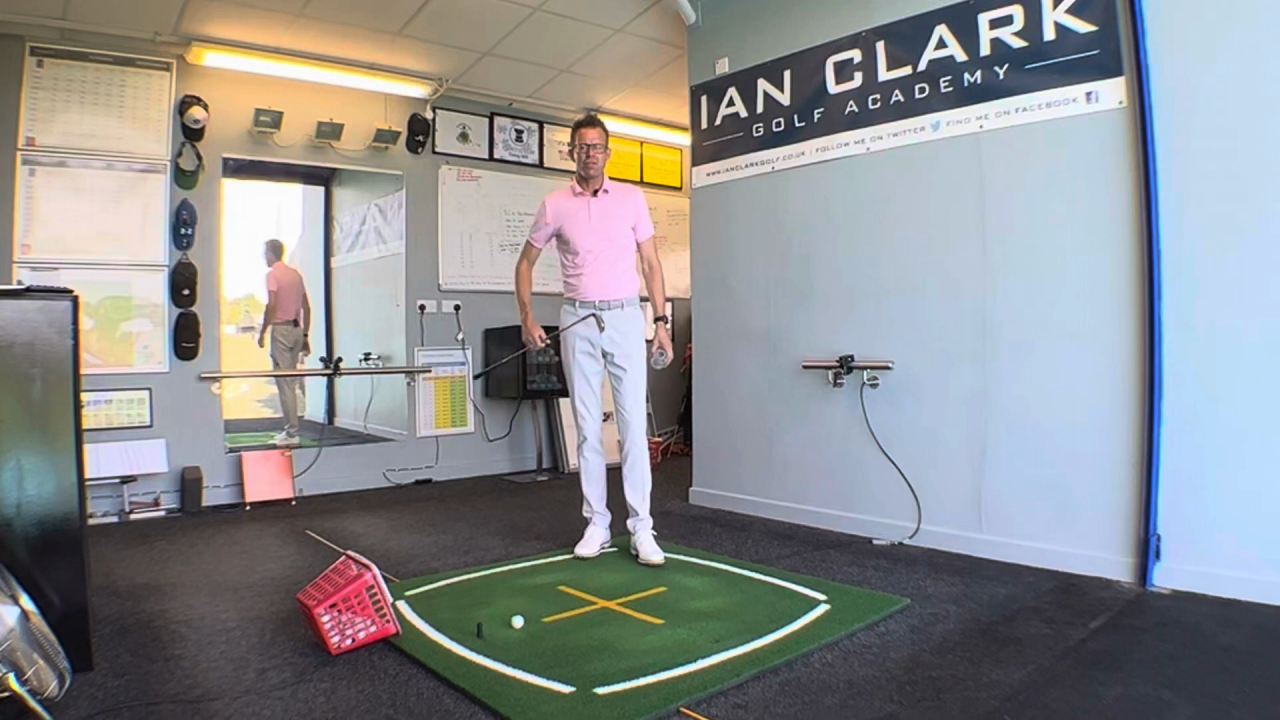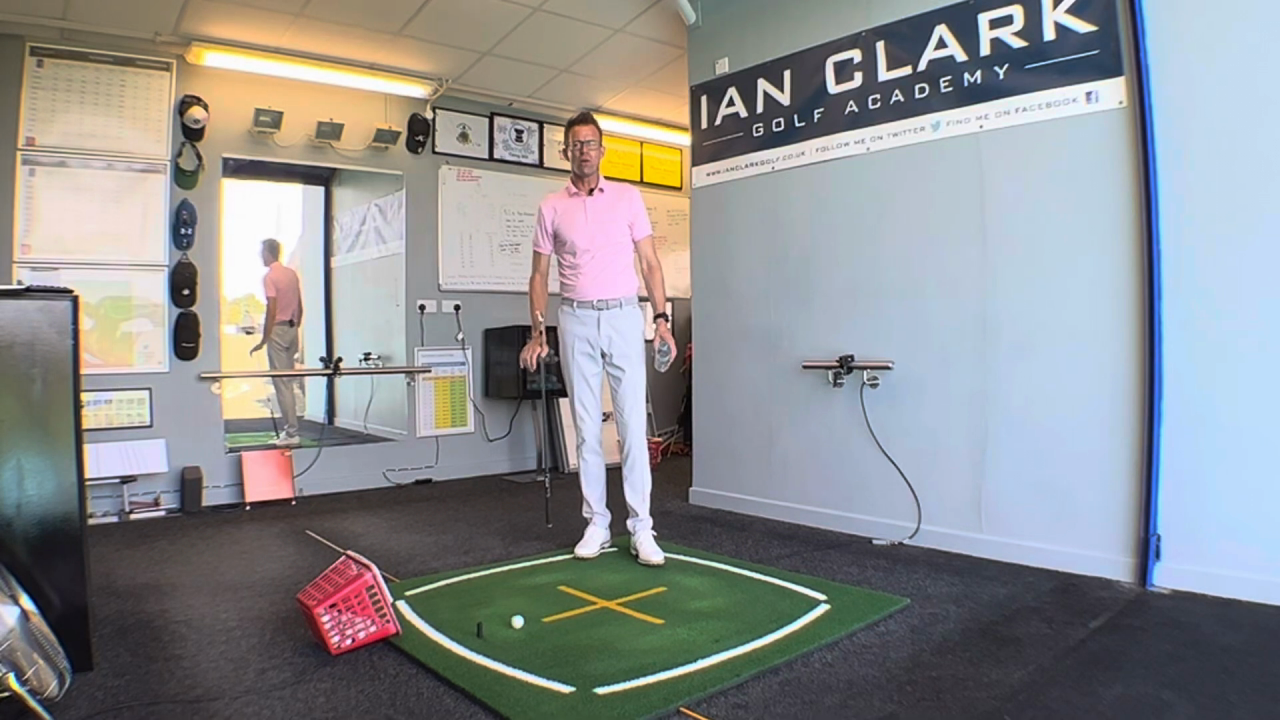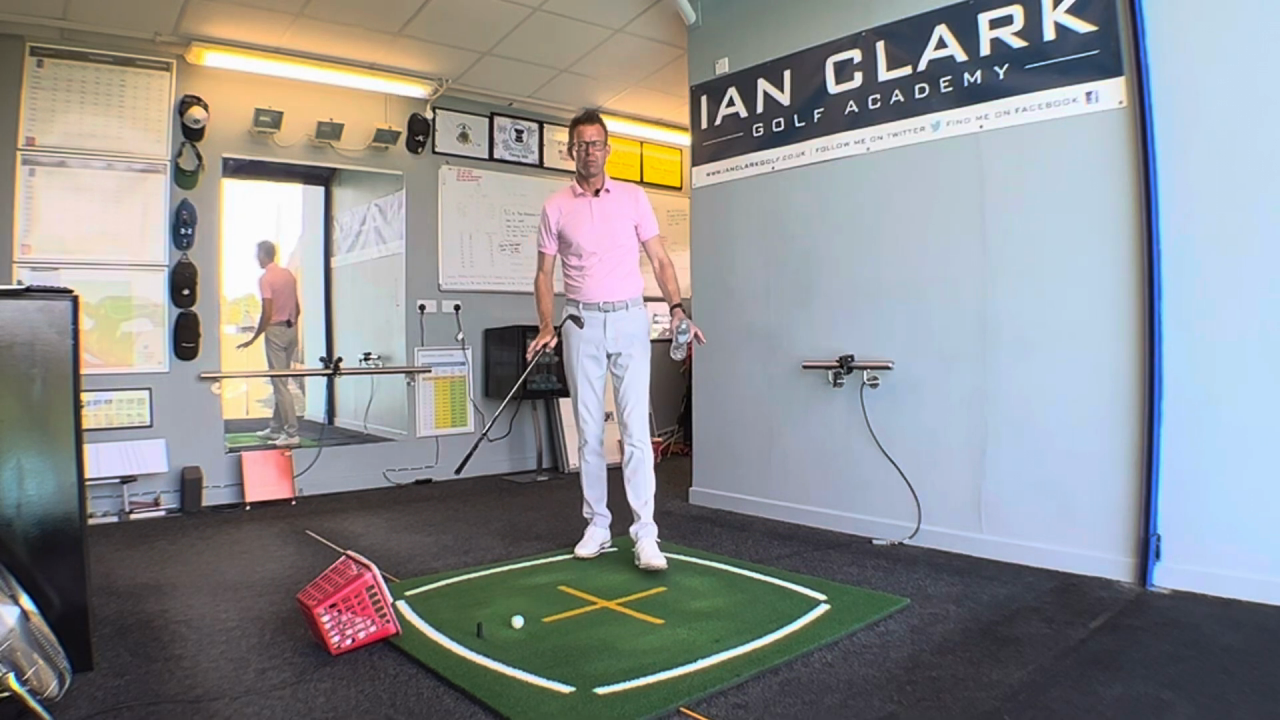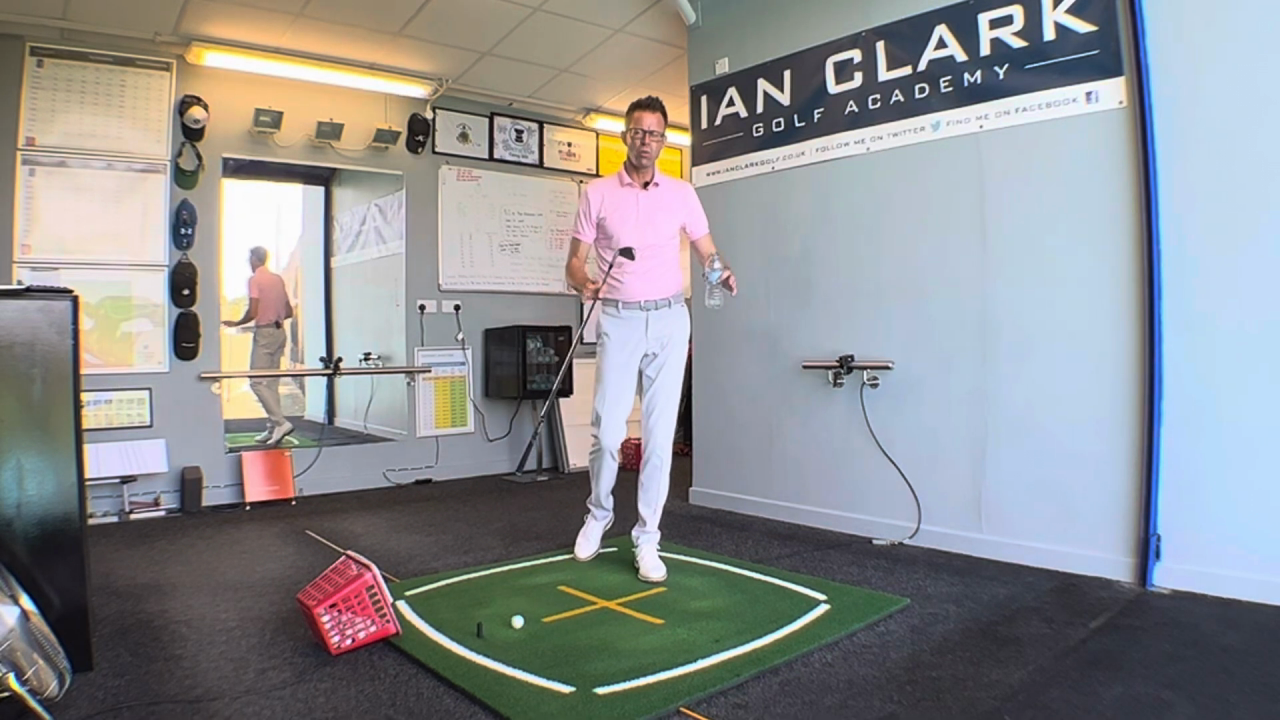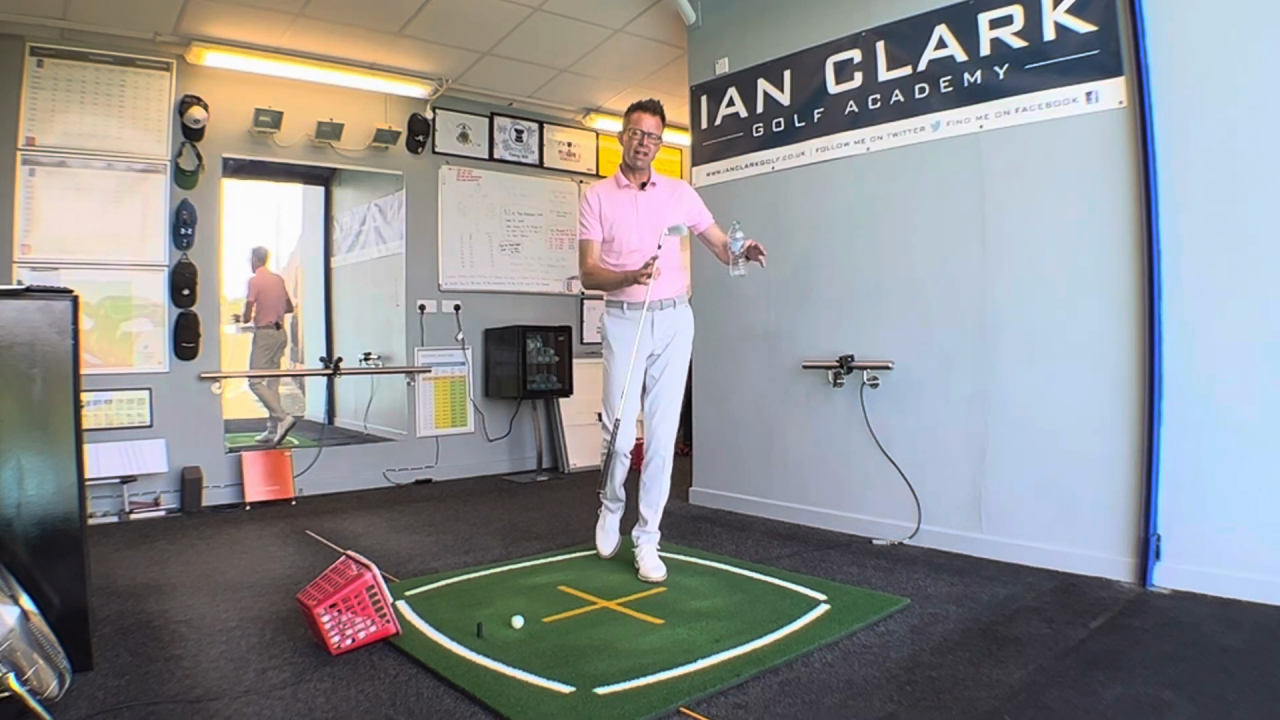
dt=1s
person 1, frame 1
left shoulder: (631, 197)
right shoulder: (554, 204)
left elbow: (650, 262)
right elbow: (525, 262)
left wrist: (661, 319)
right wrist: (527, 318)
left hip: (625, 317)
right hip: (577, 322)
left knee: (633, 422)
right knee: (587, 425)
left ankle: (641, 526)
right ankle: (597, 522)
person 1, frame 2
left shoulder: (628, 197)
right shoulder: (551, 207)
left elbow: (649, 262)
right elbow: (539, 274)
left wrist: (661, 318)
right wrist: (536, 332)
left hip: (624, 317)
right hip: (576, 321)
left knee: (633, 423)
right knee: (586, 427)
left ankle: (640, 527)
right ankle: (597, 523)
person 1, frame 3
left shoulder: (633, 197)
right shoulder: (555, 207)
left elbow: (660, 259)
right elbow: (544, 274)
left wrist: (677, 309)
right wrist: (547, 326)
left hip: (629, 319)
right hip: (581, 323)
left knee: (635, 428)
right knee: (589, 430)
left ankle: (644, 534)
right ankle: (597, 524)
person 1, frame 4
left shoulder: (681, 193)
right shoulder: (596, 193)
left elbow: (708, 252)
right elbow: (575, 260)
left wrist: (721, 273)
right wrist: (585, 283)
left hip: (668, 321)
right hip: (618, 321)
left knee: (659, 436)
right knee: (607, 431)
left ankle: (646, 540)
right ankle: (598, 514)
person 1, frame 5
left shoulder: (680, 192)
right shoulder: (597, 196)
left elbow: (720, 244)
right elbow: (588, 274)
left wrist: (744, 251)
right wrist: (632, 276)
left hip: (673, 320)
right hip: (623, 321)
left knee: (662, 436)
right knee: (619, 433)
left ankle: (646, 539)
right ankle: (612, 507)
person 2, frame 1
left shoulder: (273, 274)
right shoulder: (295, 274)
left elbow: (272, 304)
right elbow: (306, 308)
left wrist: (262, 332)
right wrist: (305, 335)
left hip: (281, 330)
right hip: (296, 329)
left knee: (284, 382)
right knee: (291, 382)
left ankle: (292, 433)
right ankle: (290, 430)
person 2, frame 2
left shoulder: (270, 276)
right shoulder: (292, 274)
left elbow: (272, 311)
left wrist: (263, 340)
left hip: (278, 331)
right hip: (292, 330)
left knee: (281, 383)
right knee: (288, 383)
left ankle: (292, 433)
right ankle: (289, 429)
person 2, frame 3
left shoulder: (266, 278)
right shoulder: (288, 275)
left elbow: (267, 314)
right elbow: (297, 309)
left wrist: (253, 339)
left hip: (276, 331)
right hip: (291, 330)
left knee: (280, 384)
right knee: (280, 382)
left ankle: (291, 434)
right ankle: (276, 428)
person 2, frame 4
left shoulder: (255, 279)
right shoulder: (278, 279)
left elbow: (253, 313)
right elbow: (289, 312)
left wrist: (236, 323)
left hip: (264, 333)
right hip: (279, 332)
left knee: (257, 381)
right knee: (271, 382)
left ankle: (281, 422)
right ankle: (273, 429)
person 2, frame 5
left shoulder: (255, 280)
right shoulder: (278, 279)
left elbow: (247, 317)
right elbow: (289, 307)
left wrist: (242, 319)
left hip: (265, 334)
right hip: (279, 333)
left knee: (255, 381)
right knee: (272, 382)
left ankle: (283, 418)
right ankle: (274, 429)
